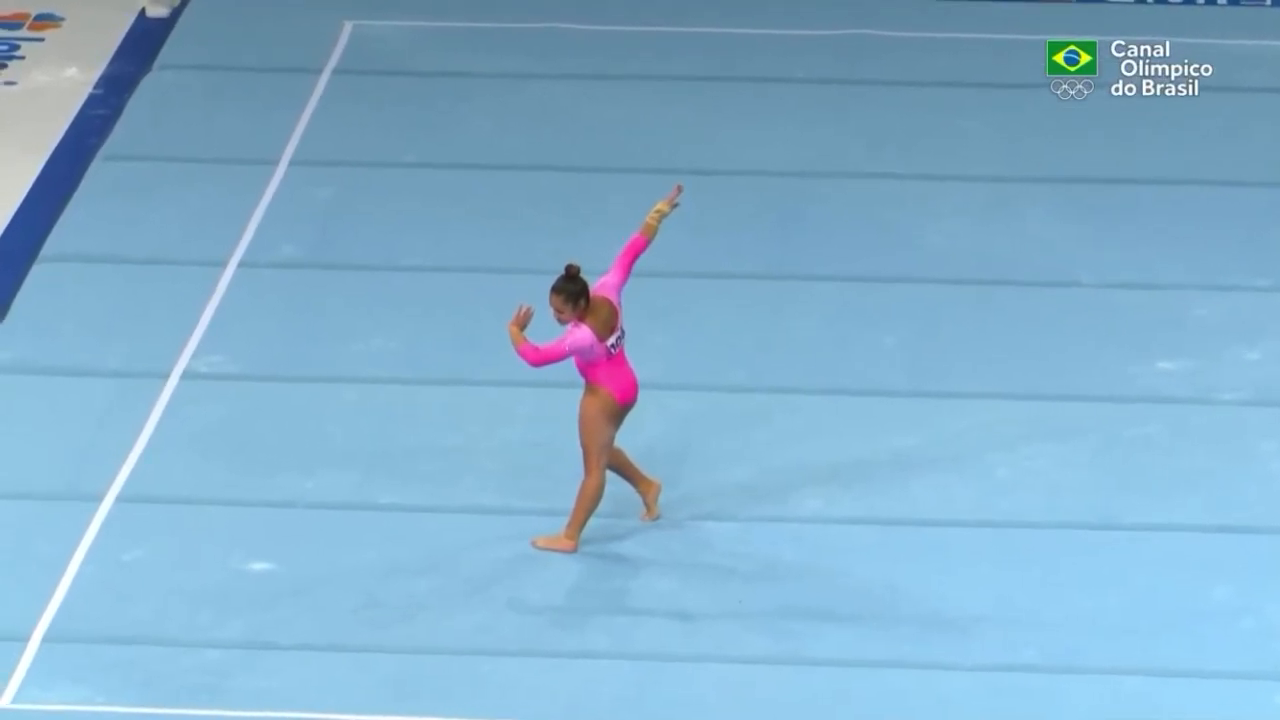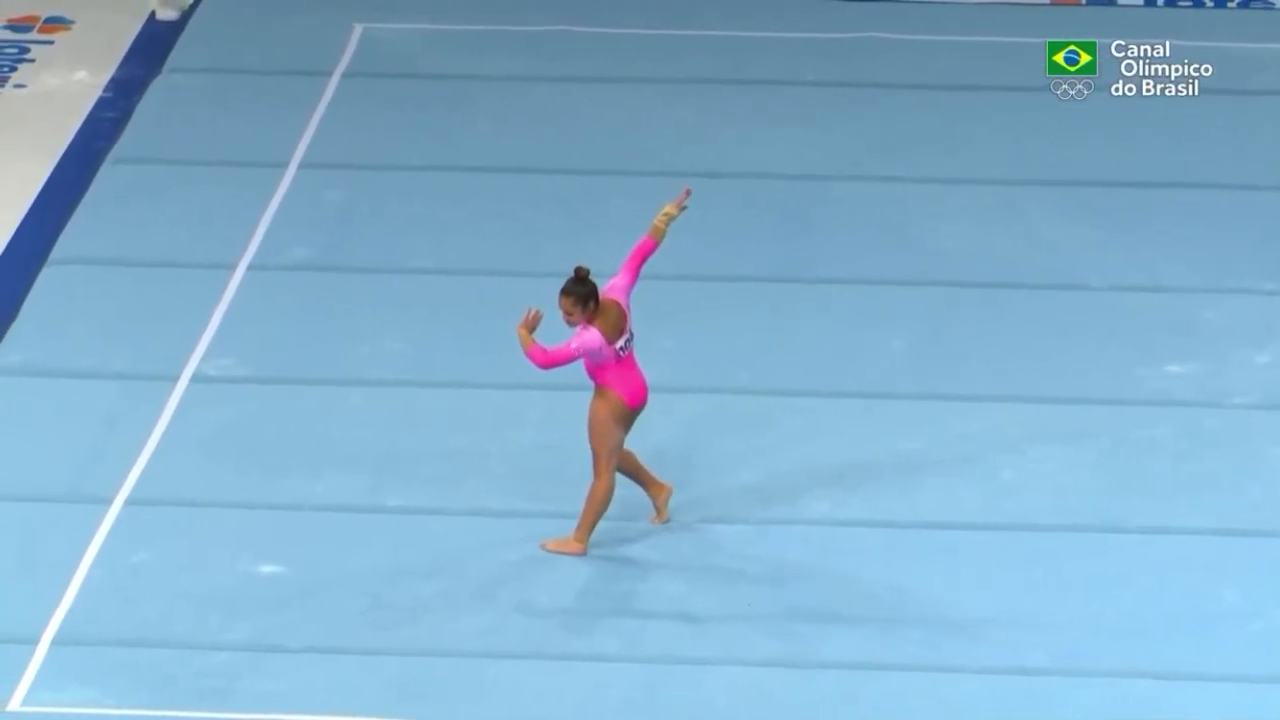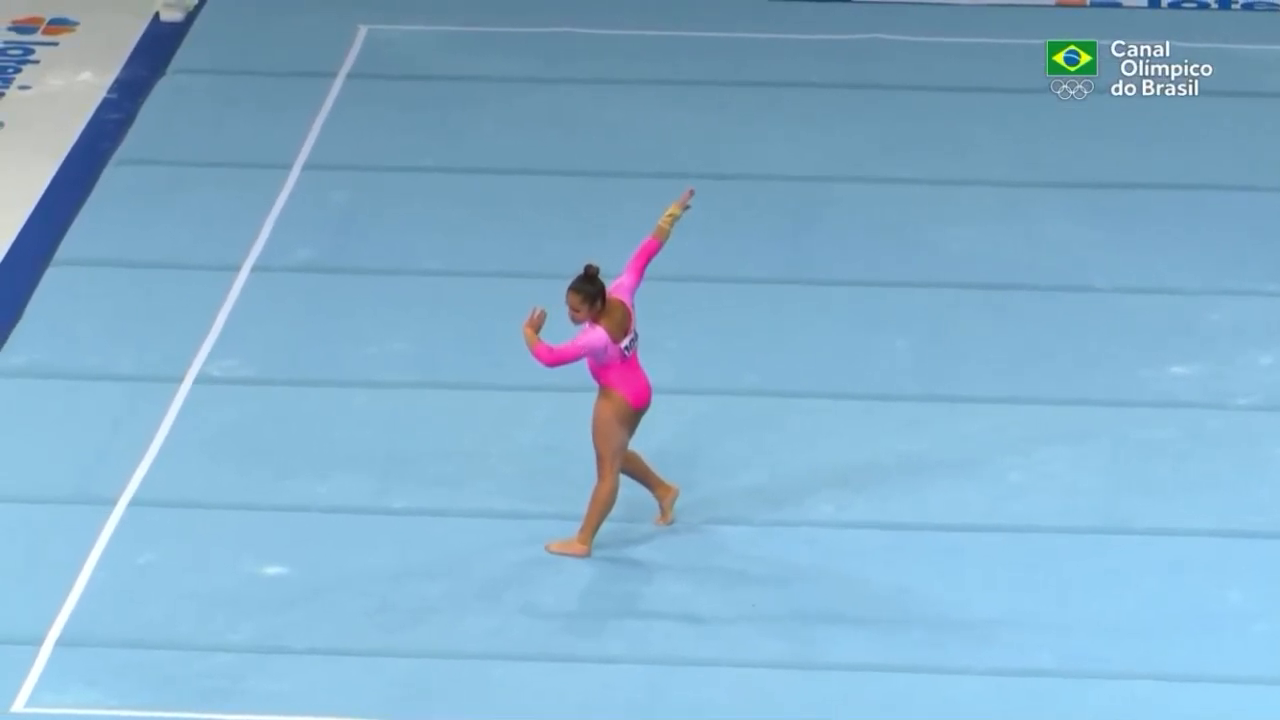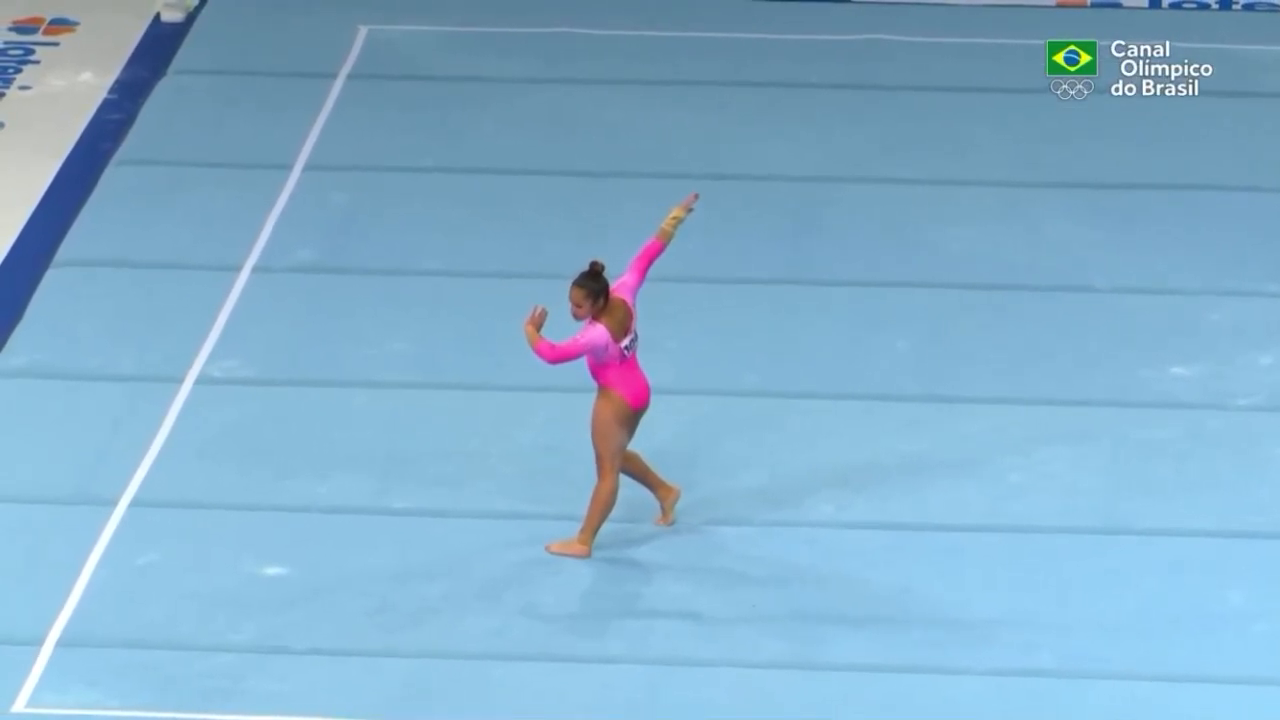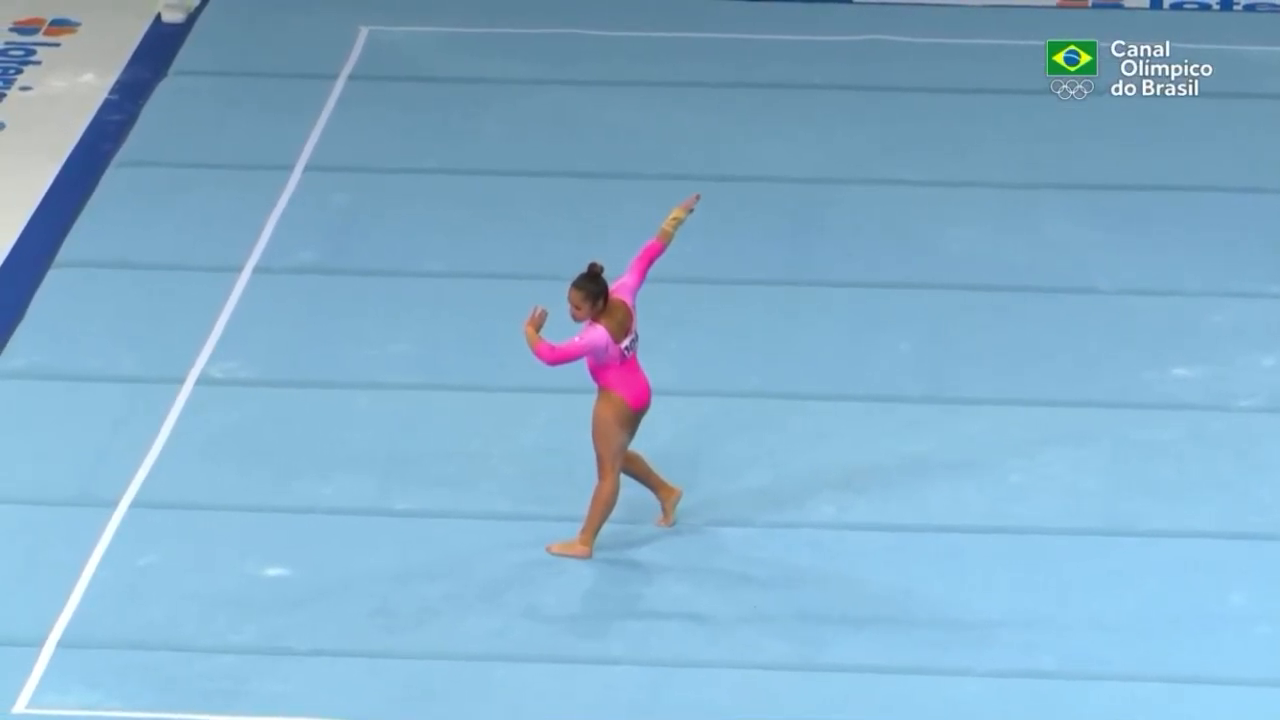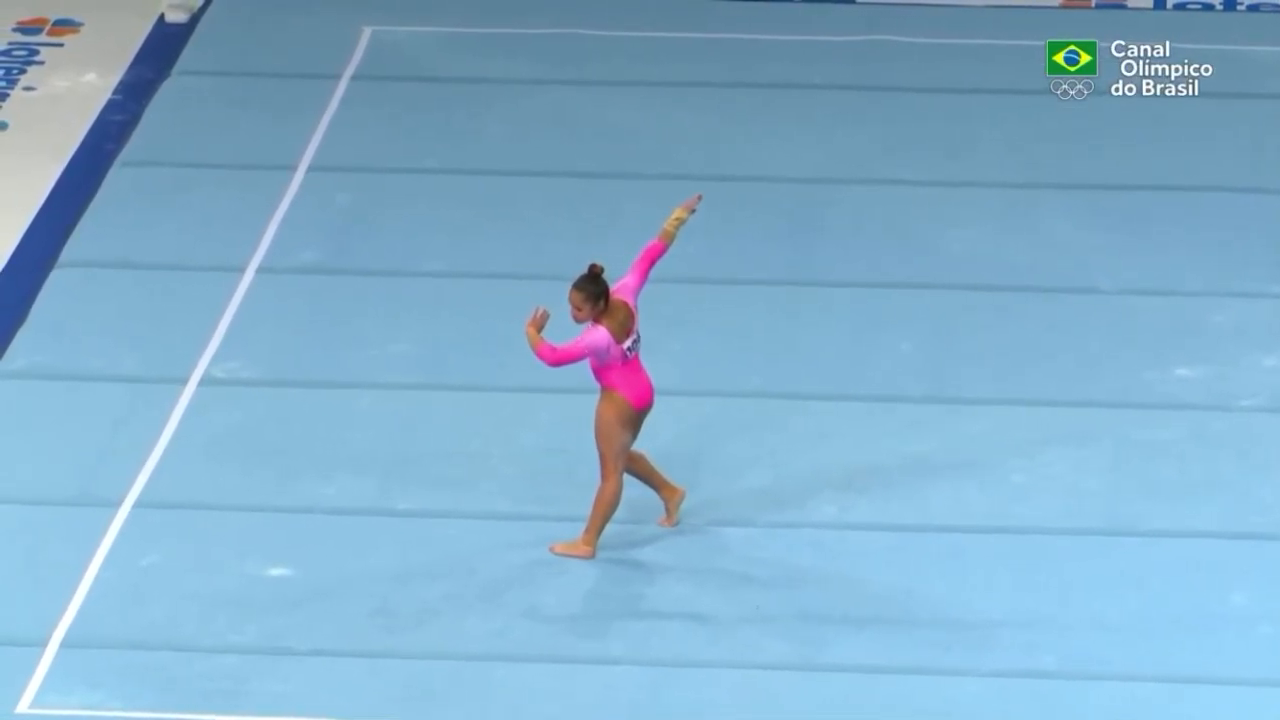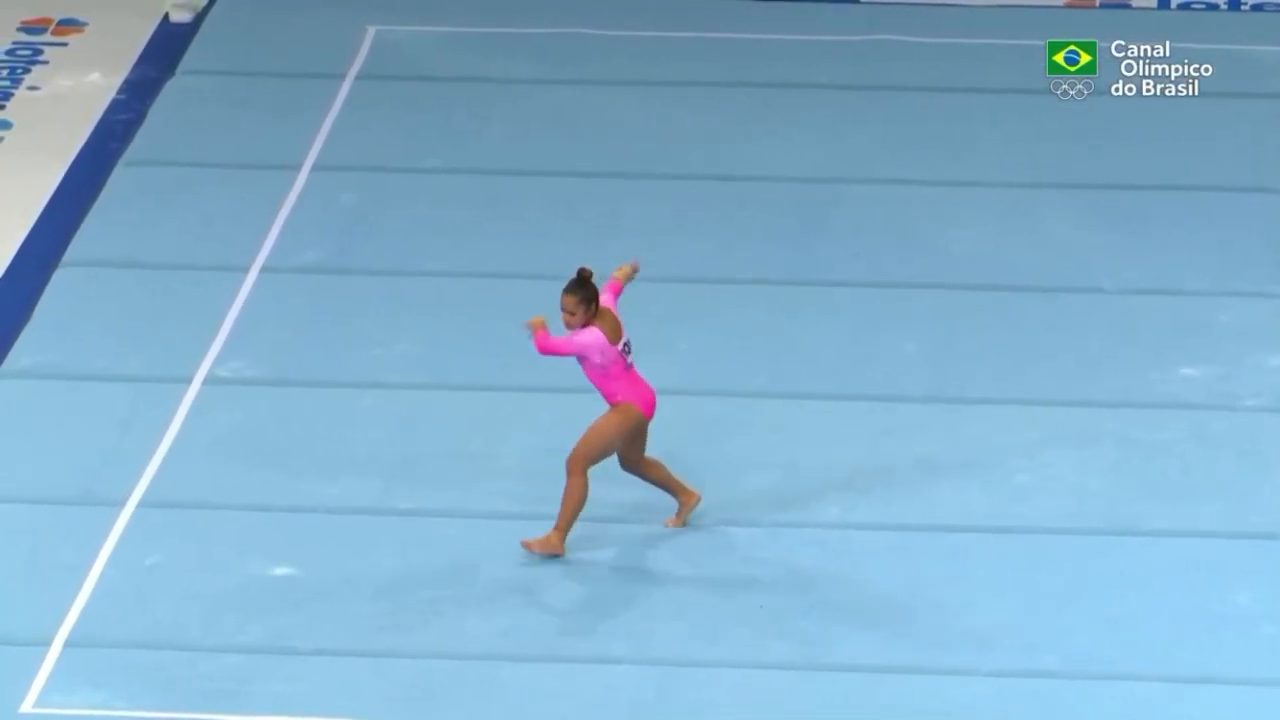
dt=0.4s
person 1, frame 1
left shoulder: (581, 337)
right shoulder: (607, 293)
left elbow: (535, 357)
right elbow: (630, 253)
left wrist: (515, 331)
right wrist: (656, 217)
left hip: (604, 396)
right hip: (624, 387)
left knee: (594, 467)
right knee: (603, 451)
left ankle: (569, 537)
right ankle: (646, 485)
person 1, frame 2
left shoulder: (590, 339)
right shoulder: (616, 295)
left elbow: (544, 360)
right elbow: (638, 255)
left wrist: (524, 334)
right wrist: (664, 219)
left hip: (613, 398)
right hip: (634, 389)
left knee: (603, 470)
right knee: (613, 454)
left ankle: (578, 540)
right ankle: (657, 489)
person 1, frame 3
left shoulder: (596, 337)
right shoulder: (621, 296)
left elbow: (550, 358)
right elbow: (643, 255)
left wrist: (529, 333)
right wrist: (669, 218)
left hip: (617, 399)
right hip: (638, 390)
left knee: (608, 472)
right knee: (618, 455)
left ankle: (583, 541)
right ankle: (663, 490)
person 1, frame 4
left shoulder: (597, 335)
right shoulder: (623, 295)
left elbow: (552, 354)
right elbow: (647, 255)
left wrist: (531, 331)
right wrist: (674, 219)
left hip: (616, 399)
right hip: (637, 391)
left knee: (607, 471)
right knee: (617, 455)
left ankle: (582, 542)
right ankle: (665, 491)
person 1, frame 5
left shoulder: (596, 336)
right shoulder: (623, 295)
left elbow: (551, 355)
right elbow: (648, 254)
left wrist: (530, 331)
right wrist: (675, 218)
left hip: (616, 400)
right hip: (638, 391)
left knee: (607, 471)
right knee: (618, 456)
left ankle: (583, 543)
right ankle: (666, 492)
person 1, frame 6
left shoulder: (597, 338)
right shoulder: (625, 296)
left elbow: (553, 357)
right elbow: (649, 255)
left wrist: (532, 333)
right wrist: (677, 218)
left hip: (620, 400)
right hip: (641, 391)
left knee: (611, 471)
right knee: (621, 456)
left ankle: (586, 543)
right ankle: (670, 492)
person 1, frame 7
left shoulder: (589, 340)
right shoulder: (604, 307)
left elbow: (546, 346)
right elbow: (611, 286)
left wrist: (537, 327)
right wrist: (622, 276)
left hip: (629, 408)
right hip: (639, 401)
left knee: (576, 464)
right knee: (631, 461)
left ankle: (555, 539)
right ankle: (684, 496)
